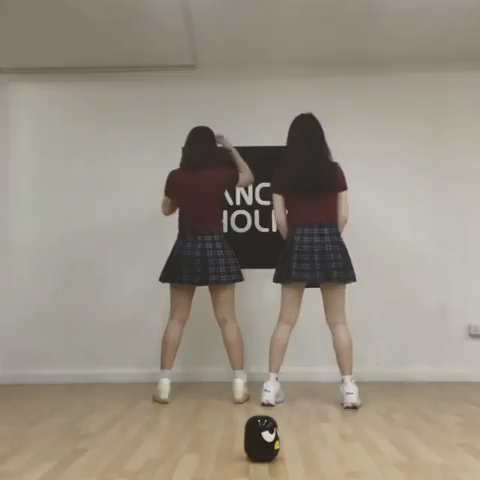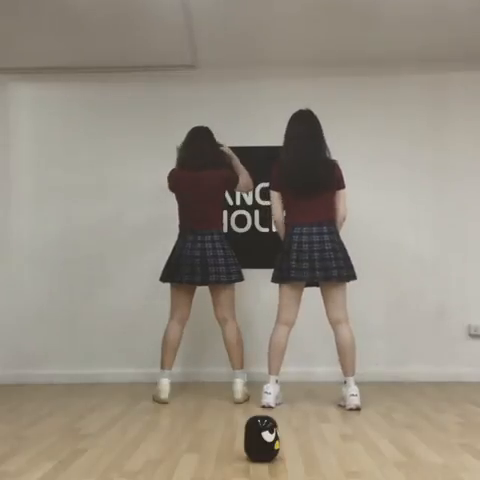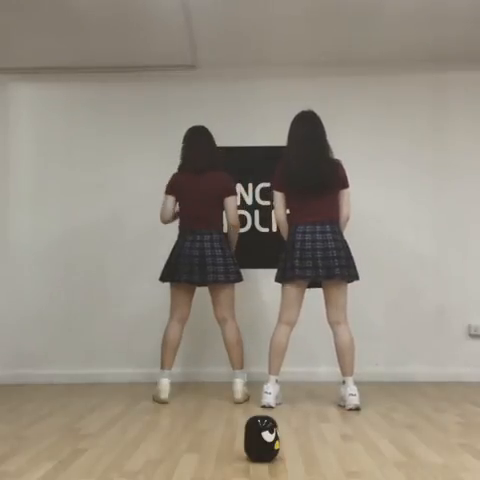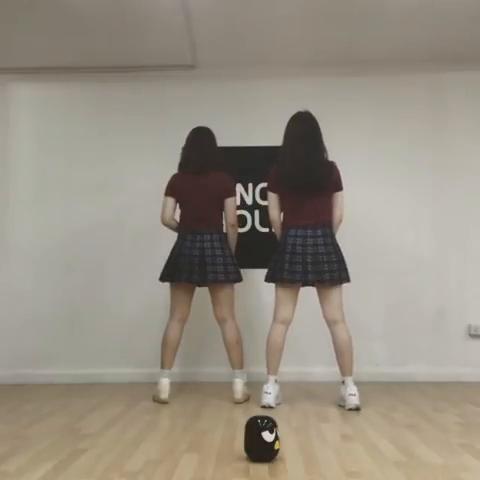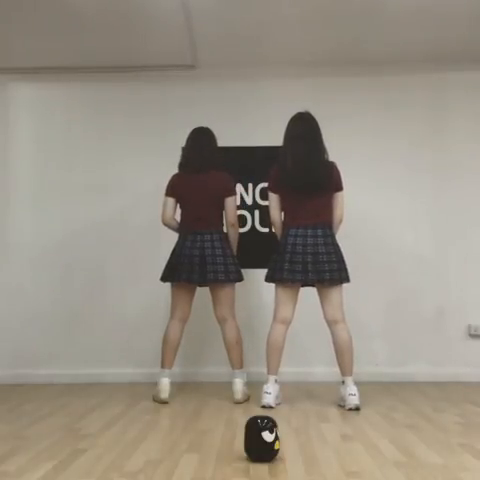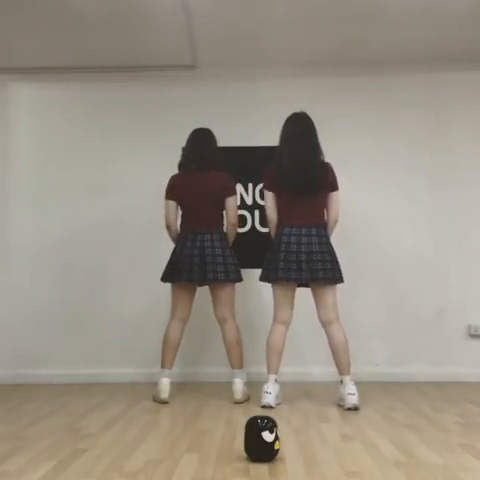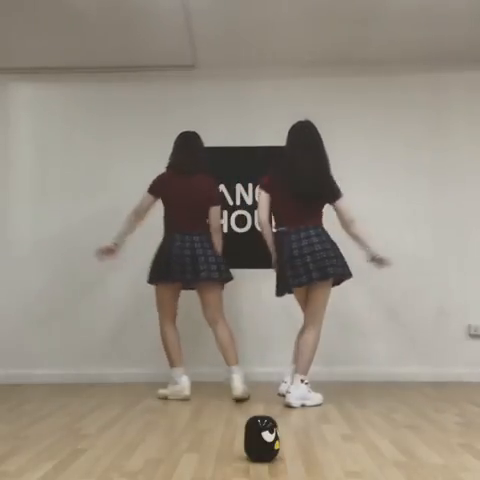
dt=0.7s
person 1, frame 1
left shoulder: (282, 174)
right shoulder: (334, 171)
left elbow: (280, 219)
right elbow: (343, 215)
left hip: (297, 246)
right hip: (330, 244)
left knee: (286, 320)
right knee: (337, 321)
left ankle: (271, 385)
right ankle: (349, 387)
person 1, frame 2
left shoulder: (280, 171)
right shoulder: (332, 168)
left elbow: (277, 216)
right elbow: (341, 213)
left hip: (296, 244)
right hip: (328, 242)
left knee: (284, 321)
right knee: (340, 320)
left ankle: (271, 387)
right ankle: (351, 388)
person 1, frame 3
left shoulder: (284, 171)
right shoulder: (335, 168)
left elbow: (280, 215)
right elbow: (345, 212)
left hip: (299, 243)
right hip: (332, 242)
left knee: (286, 321)
right knee: (339, 321)
left ankle: (271, 386)
right ankle: (349, 388)
person 1, frame 4
left shoulder: (278, 172)
right shoulder: (330, 170)
left elbow: (274, 216)
right elbow: (338, 215)
left hip: (292, 244)
right hip: (324, 244)
left knee: (281, 320)
right knee: (336, 320)
left ankle: (271, 387)
right ankle: (349, 388)
person 1, frame 5
left shoulder: (279, 173)
right shoulder: (330, 170)
left elbow: (275, 217)
right elbow: (338, 216)
left hip: (291, 244)
right hip: (324, 244)
left knee: (281, 320)
right knee: (336, 320)
left ankle: (271, 387)
right ankle: (349, 388)
person 1, frame 6
left shoulder: (274, 172)
right shoulder: (325, 170)
left elbow: (271, 216)
right elbow: (333, 216)
left hip: (285, 244)
right hip: (318, 243)
left knee: (280, 320)
right knee: (331, 320)
left ankle: (271, 387)
right ankle: (348, 387)
person 1, frame 7
left shoulder: (274, 176)
right shoulder: (321, 178)
left elbow: (262, 218)
right elbow: (346, 217)
left wrist: (275, 252)
right wrist: (368, 250)
left hip: (288, 248)
right hip: (315, 245)
left knee: (310, 319)
right knee: (313, 321)
left ankle: (292, 379)
right ankle: (298, 386)
person 2, frame 1
left shoulder: (175, 178)
right shoulder: (221, 175)
left elbow: (167, 210)
right elbow: (248, 178)
right wrist: (232, 149)
left hip: (186, 248)
right hip: (216, 247)
left knee: (176, 319)
right knee: (227, 319)
left ankle: (163, 384)
right ankle: (239, 385)
person 2, frame 2
left shoulder: (176, 177)
right shoulder: (221, 176)
right elbow: (248, 184)
left wrist: (181, 159)
right wrist: (232, 156)
left hip: (186, 248)
right hip: (216, 247)
left knee: (177, 319)
right knee: (227, 319)
left ankle: (163, 384)
right ankle: (239, 384)
person 2, frame 3
left shoulder: (177, 180)
right shoulder: (223, 180)
left elbow: (165, 217)
right elbow: (234, 222)
right wrist: (230, 248)
left hip: (186, 248)
right hip: (216, 247)
left knee: (177, 318)
right knee: (227, 319)
left ankle: (164, 384)
right ankle: (239, 385)
person 2, frame 4
left shoulder: (176, 180)
right shoulder: (224, 181)
left elbow: (166, 218)
right elbow: (232, 223)
right wrist: (231, 252)
left hip: (185, 248)
right hip: (216, 246)
left knee: (177, 318)
right knee: (226, 318)
left ankle: (163, 384)
right ankle: (239, 384)
person 2, frame 5
left shoulder: (177, 180)
right shoulder: (224, 180)
left elbow: (167, 218)
right elbow: (232, 222)
right wrist: (233, 252)
left hip: (186, 248)
right hip: (217, 246)
left knee: (177, 318)
right knee: (227, 318)
left ankle: (164, 383)
right ankle: (239, 384)
person 2, frame 6
left shoulder: (176, 181)
right shoulder: (224, 180)
left elbow: (170, 223)
right elbow: (232, 222)
left hip: (187, 248)
right hip: (217, 246)
left knee: (177, 319)
right knee: (227, 318)
left ankle: (164, 383)
right ankle: (239, 384)
person 2, frame 7
left shoulder: (166, 180)
right shoulder: (210, 185)
left elbow: (140, 211)
right elbow: (216, 227)
left wrist: (118, 241)
right wrist: (216, 258)
left hip: (174, 249)
right hip: (203, 250)
left knee: (167, 320)
right knee: (217, 319)
left ankle: (180, 383)
right ankle: (237, 381)
